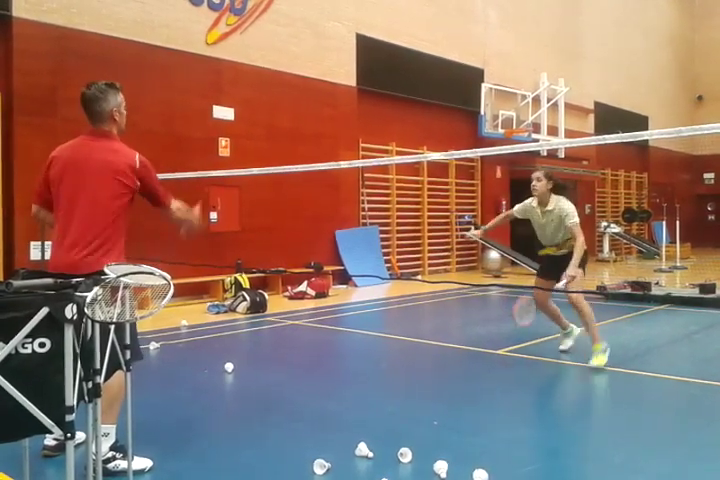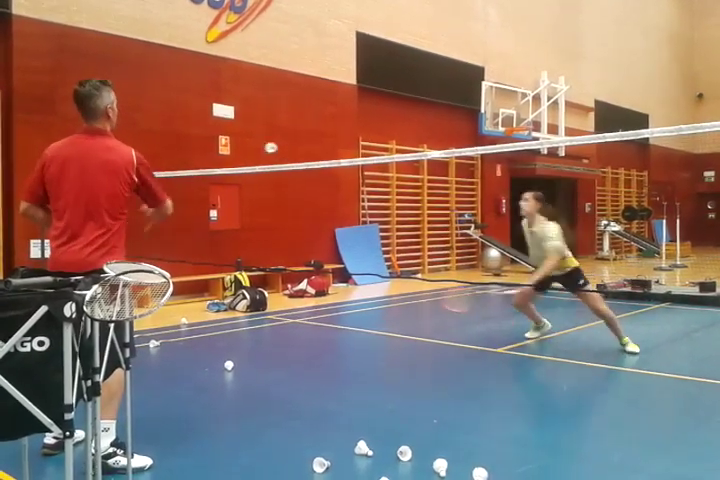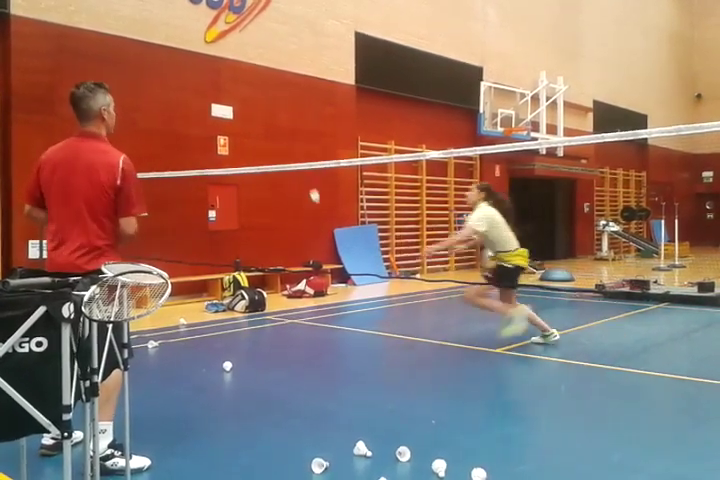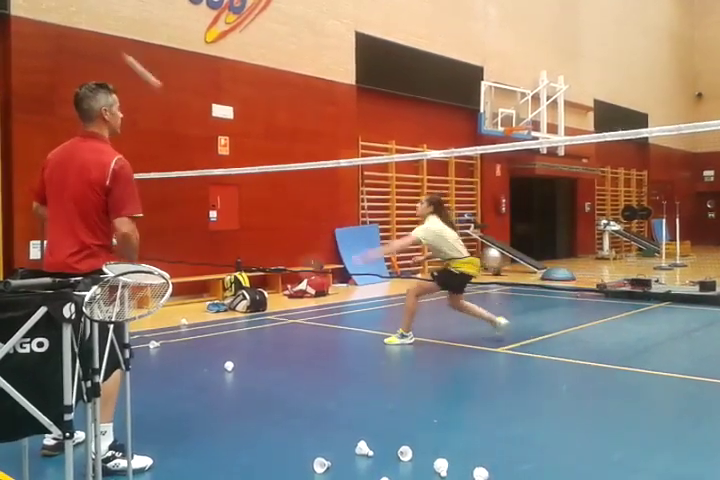
dt=0.3s
person 1, frame 1
left shoulder: (59, 155)
right shoulder: (131, 161)
left elbow: (39, 211)
right elbow: (171, 208)
right wrist: (191, 218)
left hip: (61, 271)
right hip: (101, 273)
right knee: (116, 360)
left ankle: (56, 434)
right ankle: (107, 450)
person 1, frame 2
left shoulder: (53, 154)
right shoulder: (129, 158)
left elbow: (28, 208)
right elbow: (164, 209)
right wrist: (147, 211)
left hip: (61, 270)
right hip: (102, 272)
right knee: (113, 359)
left ankle: (54, 432)
right ankle: (107, 446)
person 1, frame 3
left shoulder: (50, 157)
right shoulder: (117, 162)
left elbow: (32, 210)
right elbow: (128, 228)
right wrist: (103, 233)
left hip: (58, 271)
right hip: (98, 273)
right knee: (111, 360)
left ankle: (54, 433)
right ankle: (104, 448)
person 1, frame 4
left shoulder: (55, 156)
right shoulder: (113, 163)
left elbow: (39, 209)
right elbow: (126, 230)
right wrist: (136, 265)
left hip: (56, 270)
right hip: (94, 273)
right knee: (111, 360)
left ankle: (55, 433)
right ankle: (105, 449)
person 2, frame 1
left shoulder: (564, 206)
right shoulder: (530, 205)
left elbow: (579, 237)
right elbow: (507, 215)
left wrist: (573, 266)
right wrist: (482, 230)
left hip: (571, 254)
right hip: (550, 253)
left knee: (575, 298)
right knee: (540, 300)
left ankle: (599, 346)
right ankle: (568, 329)
person 2, frame 2
left shoulder: (549, 229)
right shoulder: (525, 223)
left elbow: (553, 260)
left wrist: (533, 280)
left hip: (566, 269)
right hip: (544, 270)
left knee: (599, 309)
right knee: (519, 301)
left ankle: (624, 339)
right ankle: (541, 325)
person 2, frame 3
left shoulder: (482, 213)
right shoulder: (487, 211)
left elbow: (461, 236)
right elbow: (483, 238)
left wrist: (434, 248)
right wrist: (468, 243)
left hip: (511, 261)
right hip: (511, 259)
left knee: (470, 296)
right knee: (507, 304)
left ankle: (515, 314)
right ankle: (548, 332)
person 2, frame 4
left shoulder: (427, 227)
right shoulder: (436, 223)
left elbow: (403, 243)
left wrist: (377, 253)
right wrist: (426, 256)
left hip: (458, 269)
right hip: (462, 266)
left knee: (413, 291)
right knee: (456, 303)
left ankle: (405, 334)
right ankle: (496, 321)
